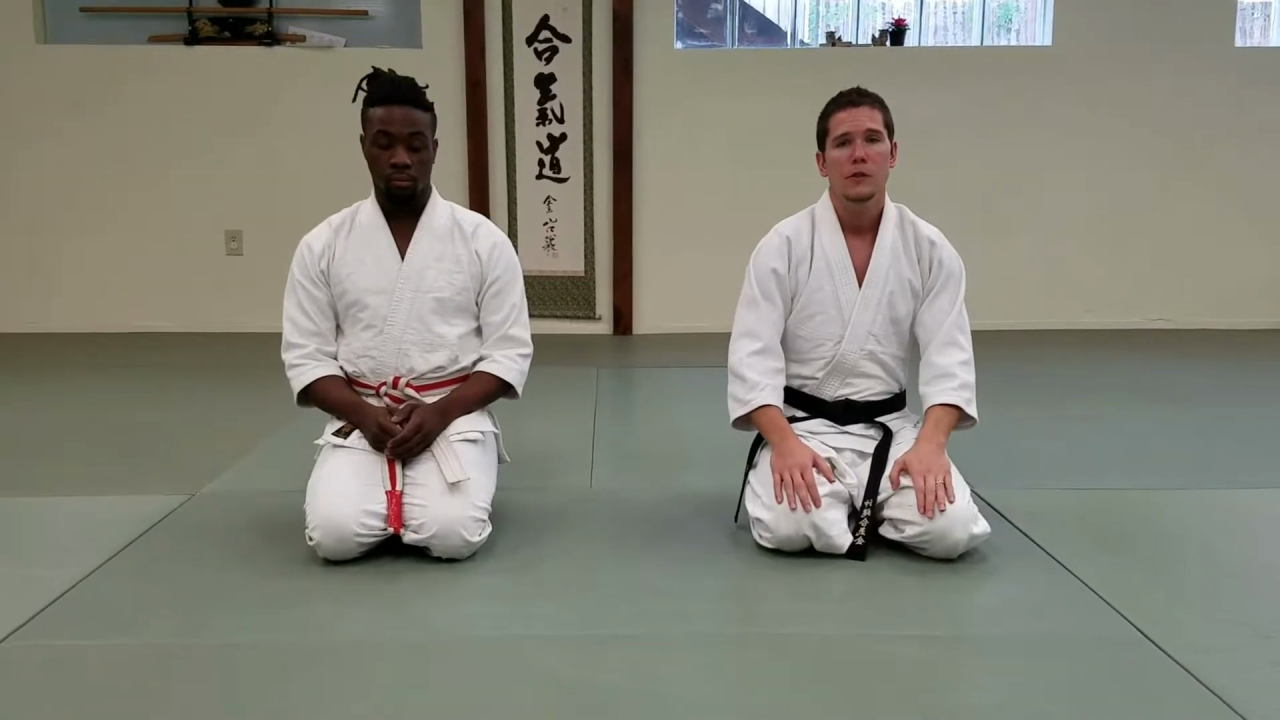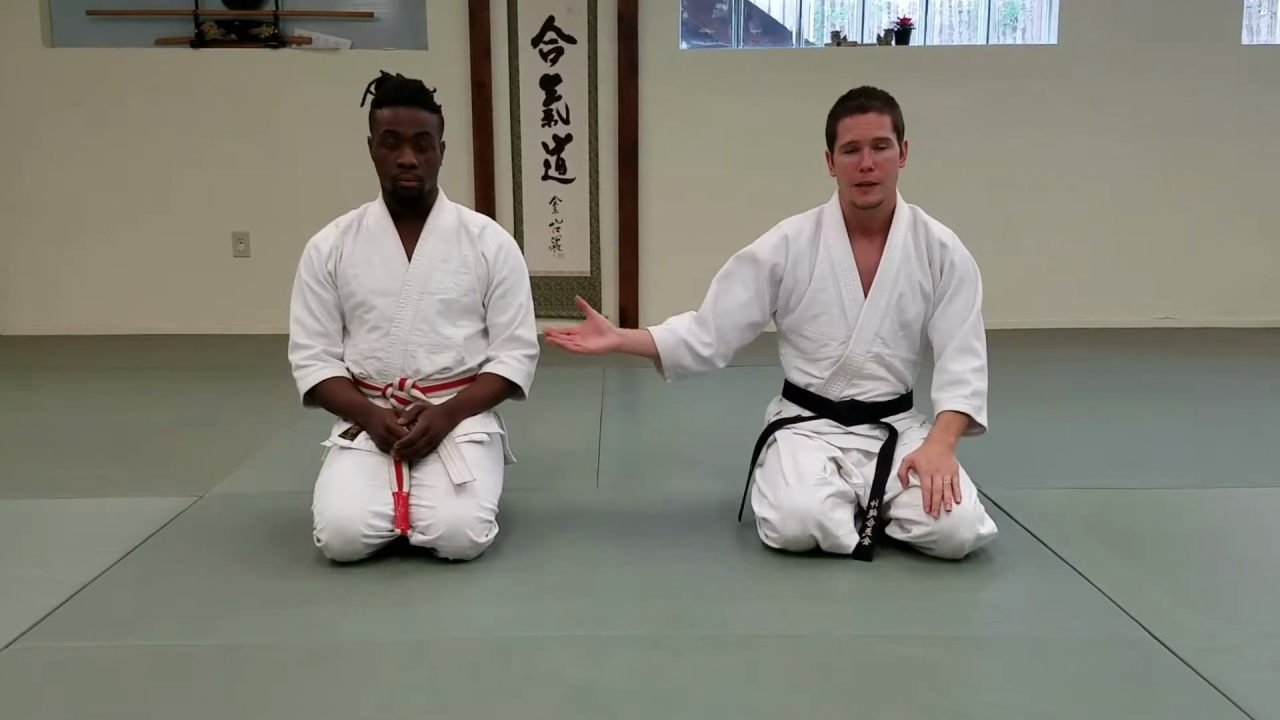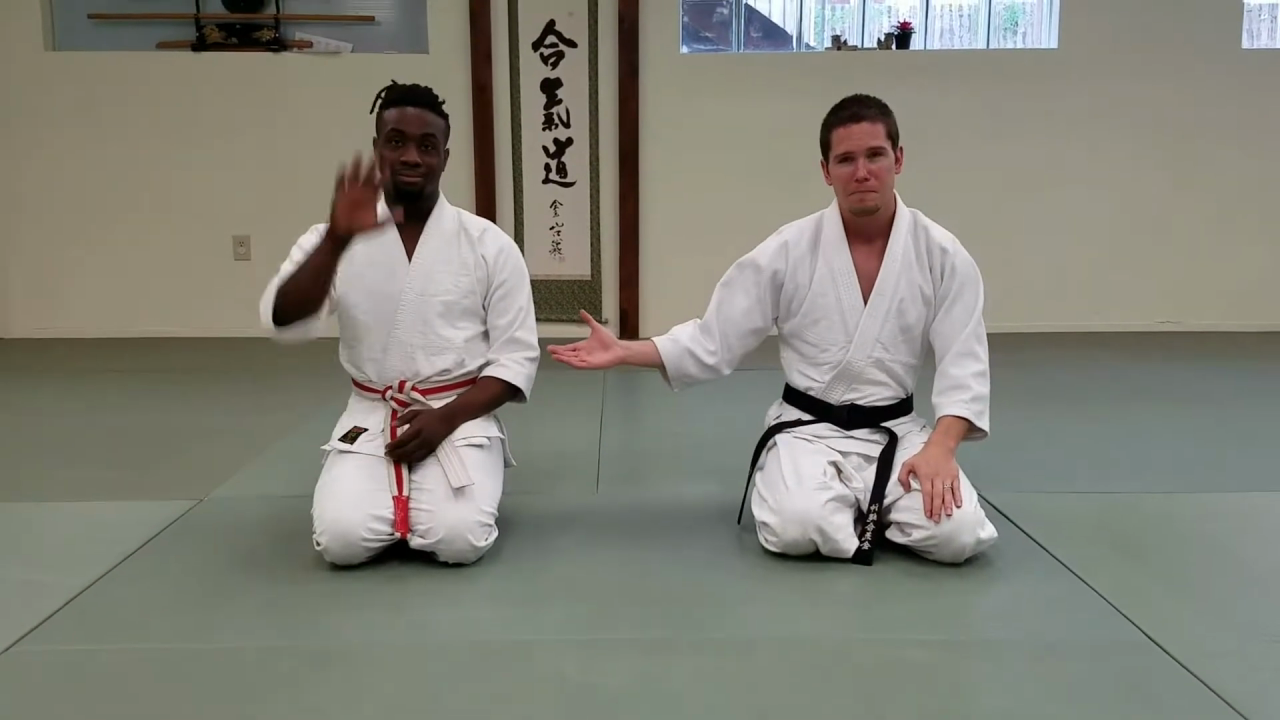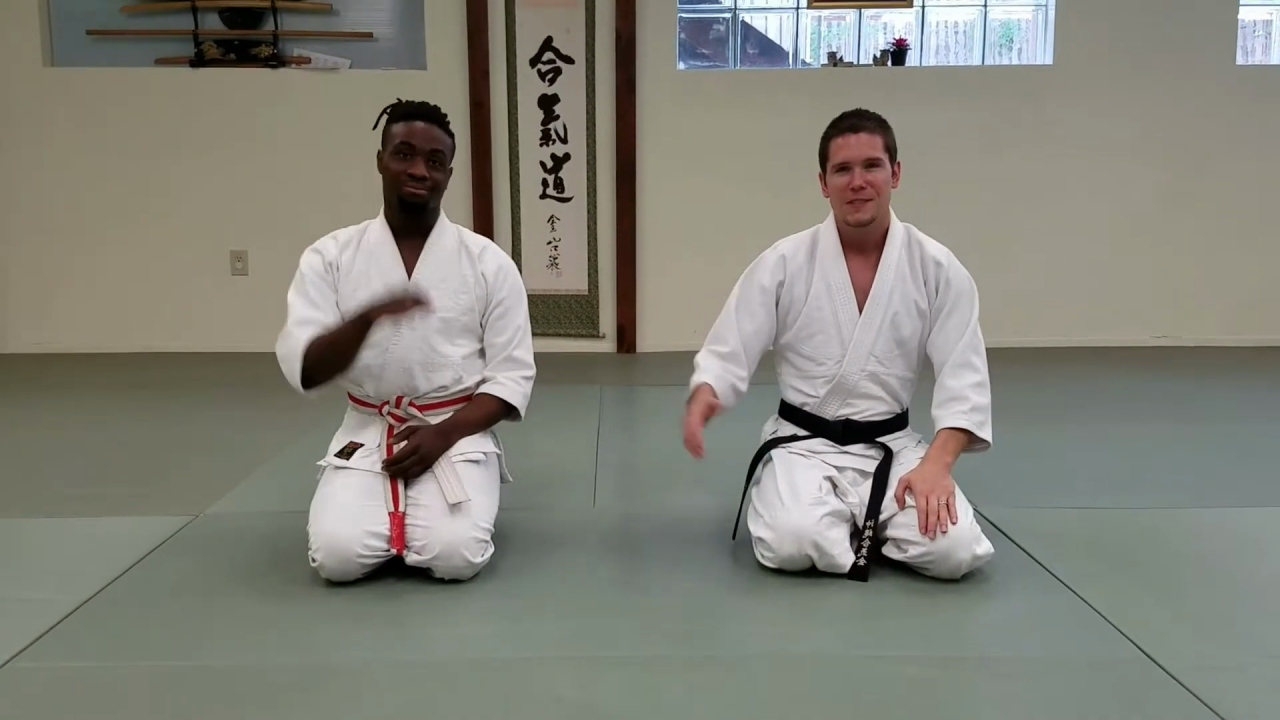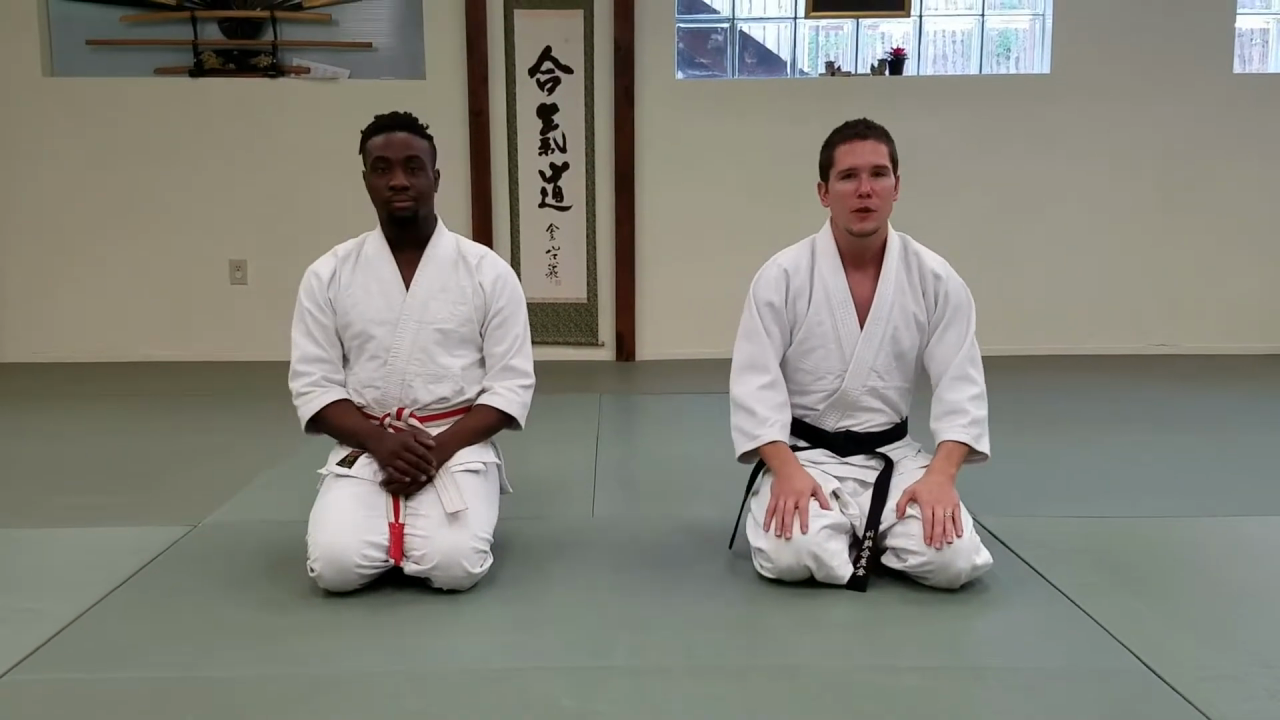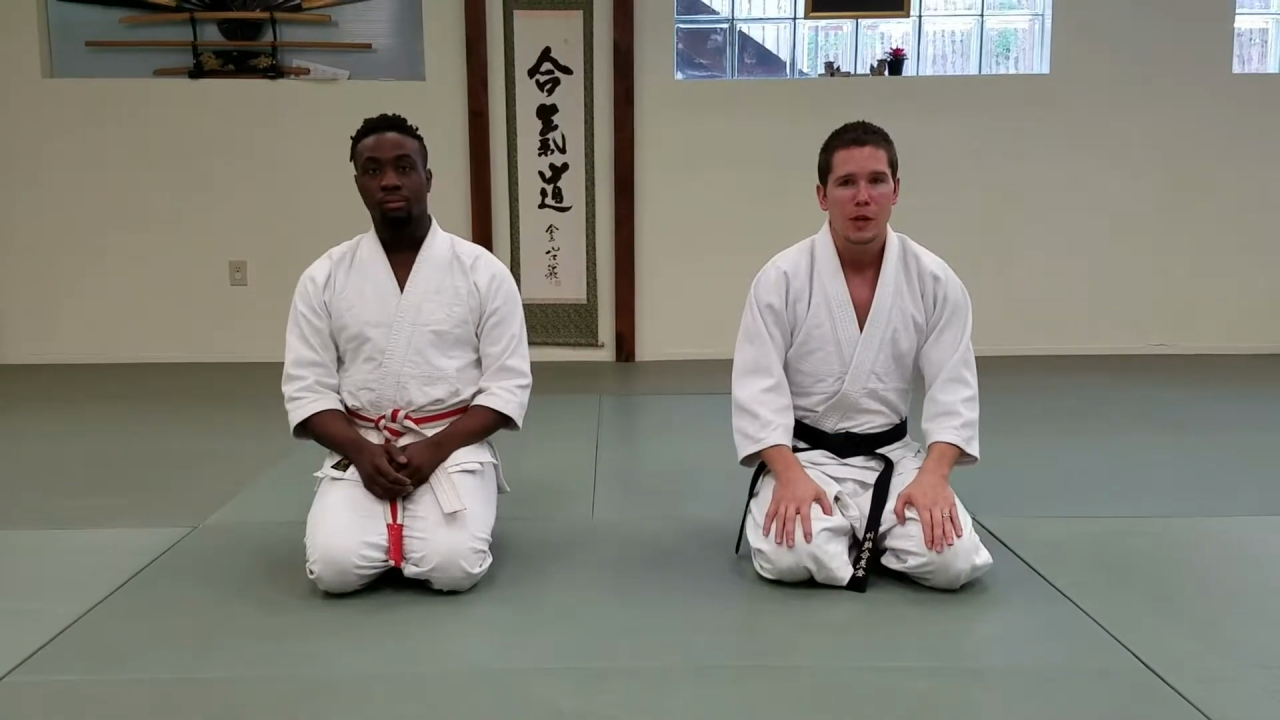
dt=0.5s
person 1, frame 1
left shoulder: (482, 240)
right shoulder: (323, 244)
left elbow: (509, 352)
right elbow: (306, 356)
left wrist: (439, 413)
right wrist: (365, 415)
left hip: (454, 414)
right hip: (361, 418)
left knee: (452, 533)
right knee: (335, 535)
left ankle: (434, 489)
right ankle: (391, 495)
person 1, frame 2
left shoulder: (489, 242)
right shoulder: (329, 246)
left elbow: (515, 353)
right elbow: (312, 357)
left wrist: (446, 414)
right wrist: (370, 415)
left hip: (460, 415)
right hip: (368, 419)
left knee: (459, 536)
right knee: (343, 536)
left ankle: (426, 493)
right ankle: (395, 496)
person 1, frame 3
left shoulder: (489, 245)
right shoulder: (330, 242)
left elbow: (517, 356)
right elbow: (281, 320)
left wrist: (446, 418)
right wrist: (337, 240)
left hip: (459, 418)
right hip: (367, 418)
left knee: (458, 540)
right knee: (342, 540)
left ankle: (441, 492)
right ankle: (400, 500)
person 1, frame 4
left shoulder: (489, 262)
right shoulder: (332, 256)
left elbow: (512, 373)
right elbow: (303, 366)
left wrist: (442, 433)
right wrist: (366, 318)
left hip: (455, 434)
right hip: (367, 434)
left knee: (455, 557)
right knee: (338, 557)
left ankle: (424, 511)
right ankle: (396, 514)
person 1, frame 5
left shoulder: (487, 271)
right shoulder: (328, 274)
left elbow: (511, 384)
right elbow: (313, 385)
left wrist: (438, 449)
right wrist: (380, 442)
left hip: (456, 444)
right hip: (367, 446)
left knee: (453, 566)
right knee: (336, 566)
left ankle: (423, 525)
right ankle: (395, 527)
person 1, frame 6
left shoulder: (482, 271)
right shoulder: (324, 278)
left elbow: (508, 384)
right elbow: (307, 389)
left wrist: (434, 449)
right wrist: (362, 451)
left hip: (453, 444)
right hip: (361, 448)
left knee: (453, 567)
right knee: (335, 567)
left ankle: (421, 523)
right ankle: (391, 525)
person 2, frame 1
left shoulder: (929, 248)
right shoulder: (783, 244)
left elbow: (949, 357)
right elbow: (753, 356)
left wrist: (930, 444)
right wrist: (783, 443)
left hip: (890, 426)
right hip: (803, 424)
left knee: (950, 529)
right knee: (790, 525)
left ankle: (860, 504)
right ankle: (850, 503)
person 2, frame 2
left shoulder: (942, 251)
right shoulder: (787, 245)
left elbow: (963, 359)
right elbow: (708, 333)
left wrist: (939, 444)
right wrist: (617, 338)
left hip: (896, 427)
right hip: (808, 425)
left knee: (958, 530)
right knee: (798, 524)
left ankle: (867, 502)
person 2, frame 3
left shoulder: (941, 255)
right shoulder: (787, 250)
left elbow: (964, 364)
right elbow: (712, 340)
left wrist: (940, 449)
right wrist: (622, 351)
left hip: (897, 431)
right hip: (809, 429)
left knee: (958, 534)
right knee: (797, 527)
left ankle: (864, 507)
right ankle: (847, 504)
person 2, frame 4
left shoulder: (938, 269)
right shoulder: (783, 263)
left elbow: (963, 376)
right elbow: (726, 355)
left wrist: (936, 463)
right wrist: (703, 401)
left hip: (892, 447)
right hip: (803, 444)
left knee: (952, 551)
right knee: (790, 544)
left ankle: (863, 527)
right ankle: (854, 528)
person 2, frame 5
left shoulder: (935, 279)
right shoulder: (782, 275)
left elbow: (961, 386)
right elbow: (754, 384)
left wrist: (941, 475)
right wrist: (786, 471)
left hip: (893, 456)
right hip: (805, 455)
left knee: (953, 560)
right knee: (793, 555)
left ankle: (861, 537)
right ankle: (858, 537)
person 2, frame 6
left shoulder: (935, 281)
right shoulder: (781, 277)
left elbow: (953, 388)
right elbow: (758, 388)
left wrist: (932, 477)
right wrist: (790, 476)
left hip: (893, 456)
right hip: (804, 455)
left knee: (952, 561)
right knee: (789, 557)
left ankle: (864, 536)
right ankle: (854, 537)
